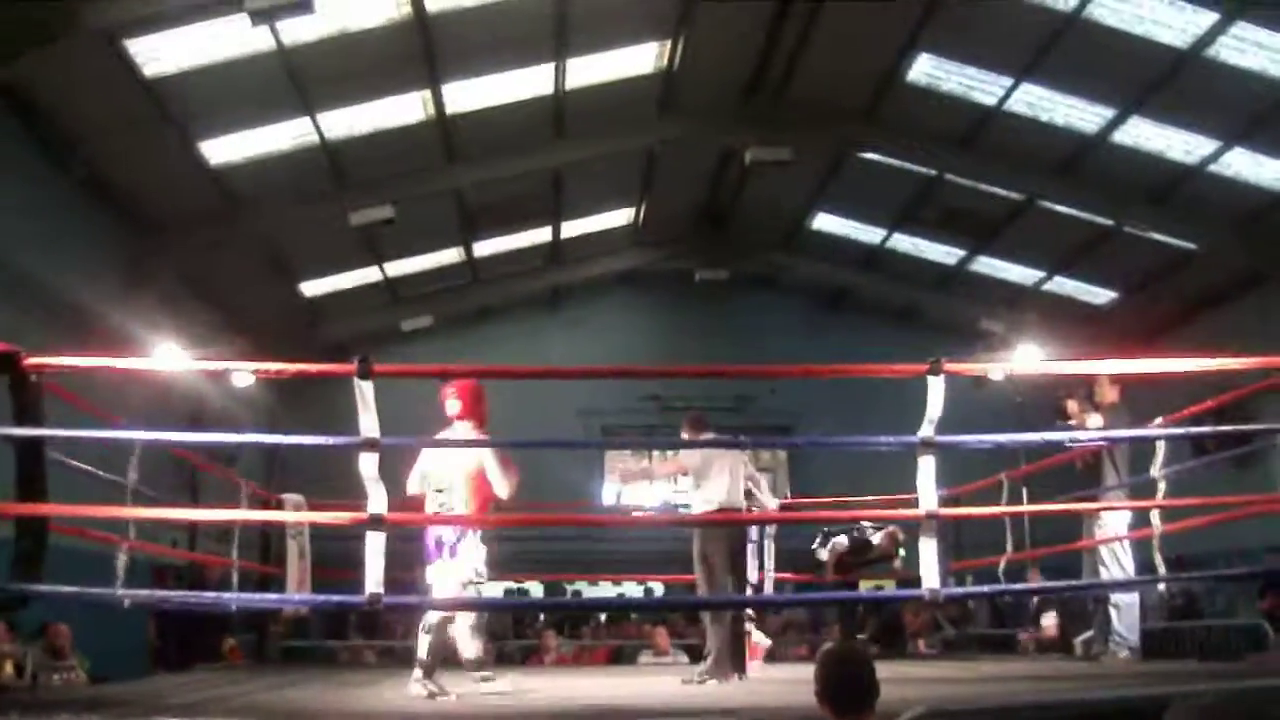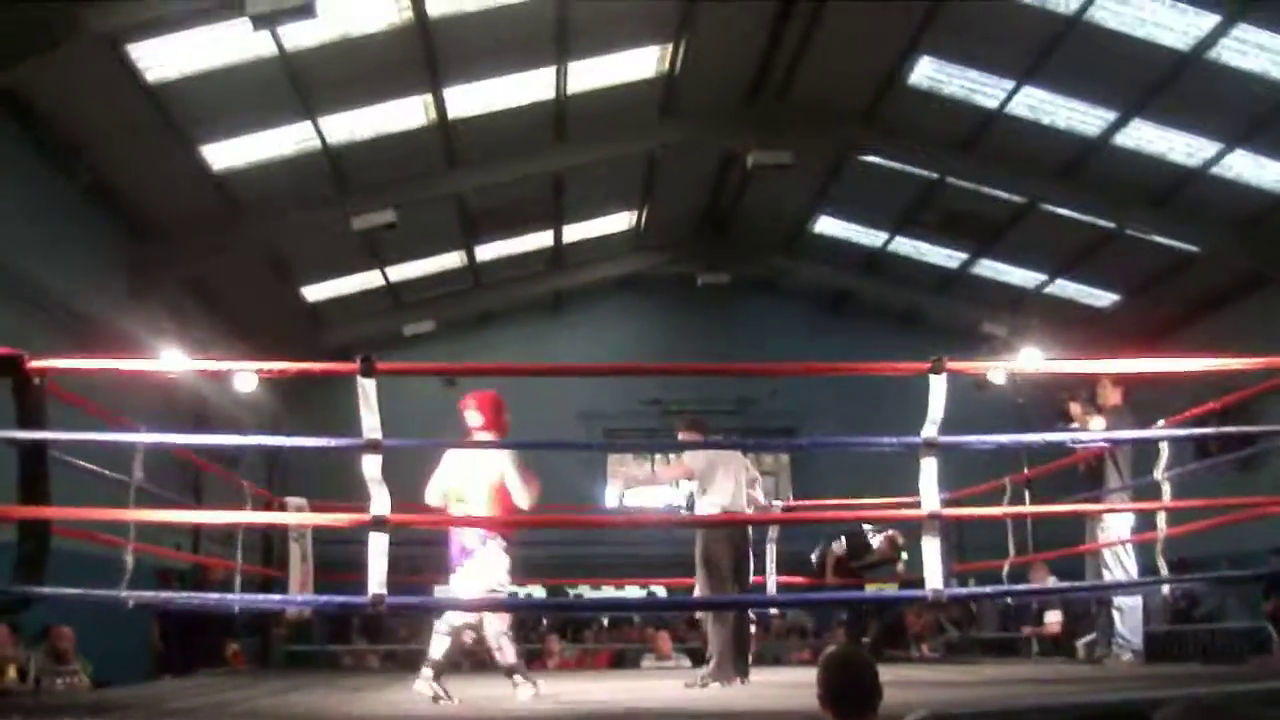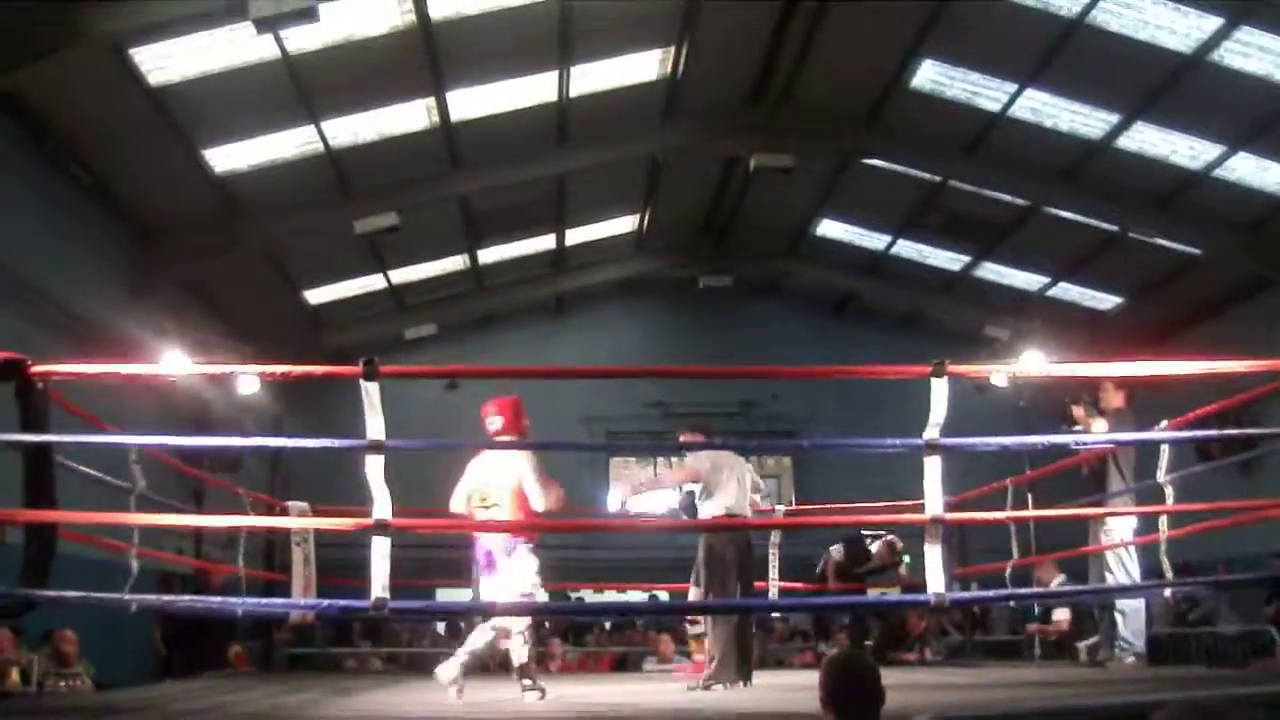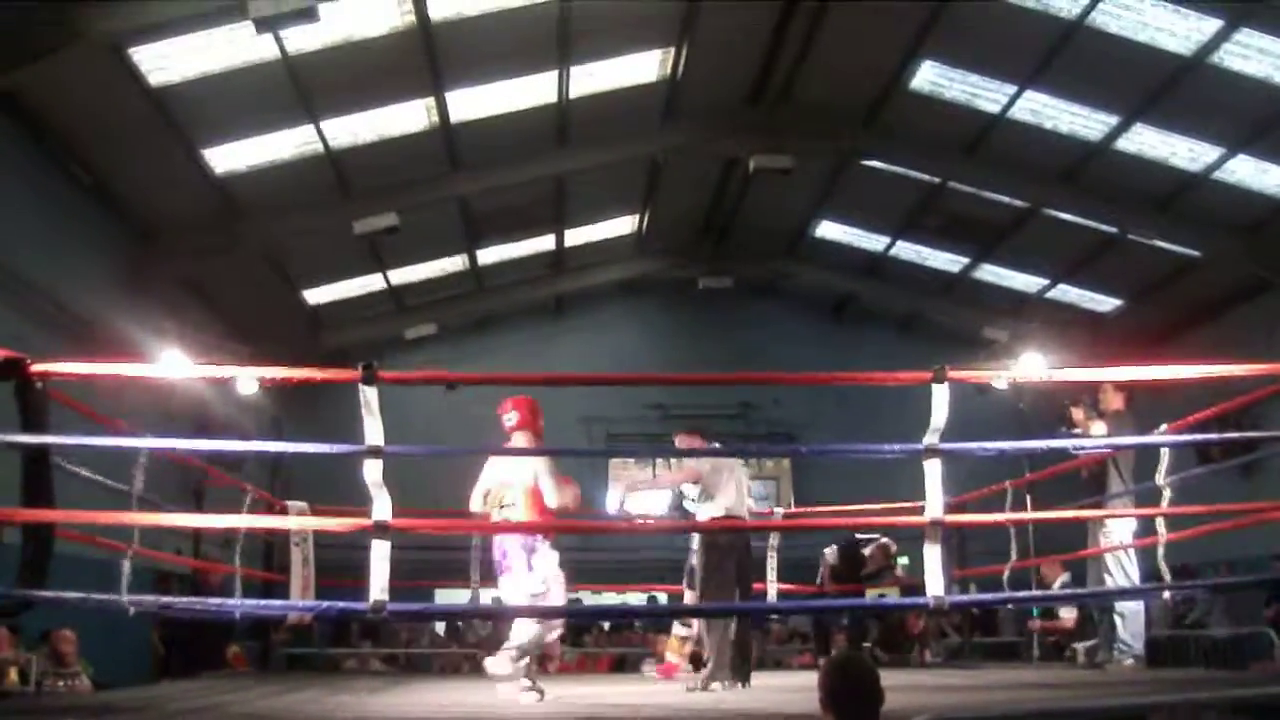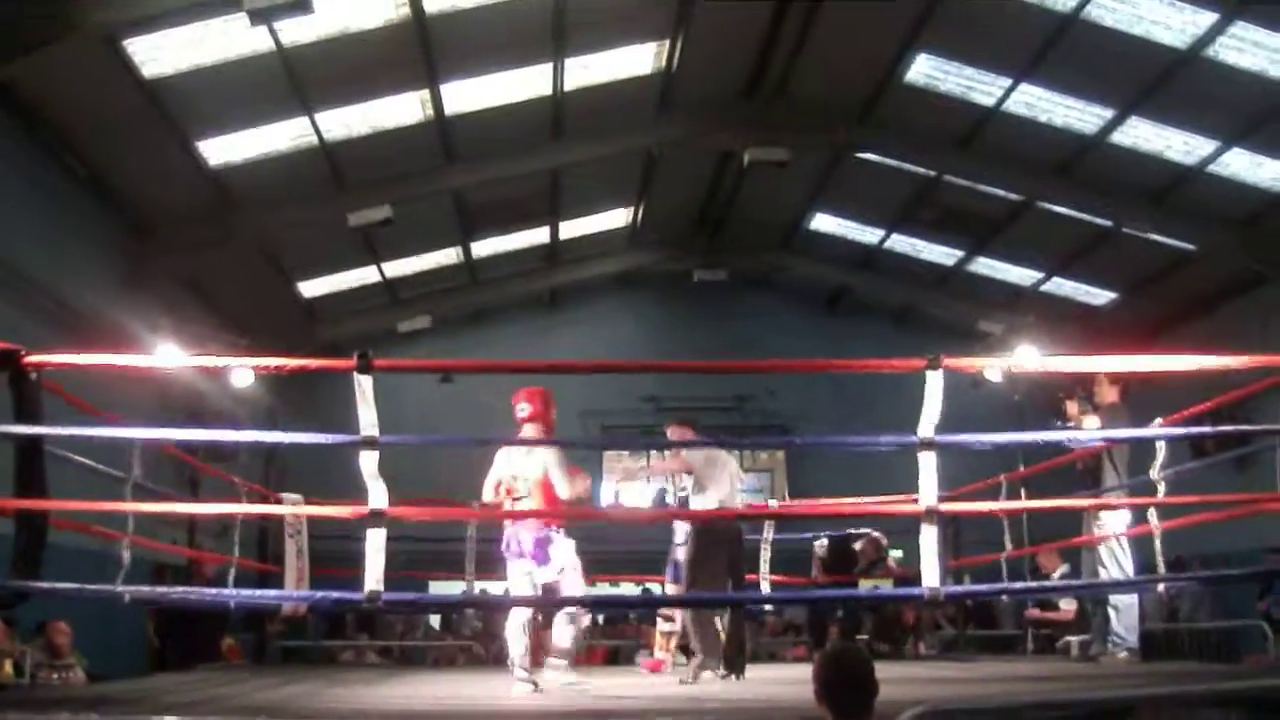
dt=0.1s
person 1, frame 1
left shoulder: (435, 443)
right shoulder: (481, 443)
left elbow: (413, 487)
right elbow: (503, 490)
right wrist: (511, 472)
left hip: (437, 528)
right hip: (464, 530)
left knee: (465, 602)
right knee: (446, 602)
left ankle: (477, 668)
right ankle: (422, 673)
person 1, frame 2
left shoulder: (455, 454)
right shoulder: (502, 454)
left elbow: (432, 497)
right elbow: (523, 501)
right wrist: (532, 485)
left hip: (460, 536)
right hip: (486, 538)
left knee: (495, 610)
right knee: (466, 610)
left ankle: (517, 675)
right ankle: (431, 672)
person 1, frame 3
left shoulder: (478, 461)
right shoulder: (522, 457)
left elbow: (456, 505)
right elbow: (539, 504)
right wrist: (554, 493)
left hip: (484, 542)
right hip: (512, 543)
left knee: (516, 612)
right knee: (511, 616)
left ankle: (526, 681)
right ankle: (457, 664)
person 1, frame 4
left shoulder: (494, 460)
right shoulder: (535, 456)
left elbow: (476, 505)
right elbow: (553, 500)
right wrist: (571, 491)
left hip: (502, 541)
right hip: (530, 541)
left knee: (526, 612)
right knee: (552, 610)
left ankle: (526, 680)
right ankle: (507, 658)
person 1, frame 5
left shoulder: (504, 452)
right shoulder: (547, 449)
left elbow: (488, 495)
right elbow: (565, 492)
right wrist: (581, 481)
left hip: (512, 533)
right hip: (543, 533)
left knee: (521, 606)
right knee: (573, 598)
left ankle: (521, 674)
right ankle: (559, 659)
person 2, frame 1
left shoulder: (1117, 412)
right shoulder: (1100, 416)
left elbow: (1091, 423)
left wrist: (1076, 414)
right wrist: (1079, 418)
left hip: (1111, 503)
right hip: (1097, 503)
left knee: (1117, 576)
right knee: (1098, 578)
left ankle: (1125, 645)
right ankle: (1103, 641)
person 2, frame 2
left shoulder: (1120, 415)
right shoulder: (1104, 420)
left elbow: (1094, 425)
right elbow: (1088, 462)
left wrist: (1079, 416)
right wrist: (1082, 420)
left hip: (1114, 506)
right hip: (1100, 506)
left knee: (1120, 579)
right knee: (1100, 581)
left ankle: (1129, 647)
right ankle: (1106, 644)
person 2, frame 3
left shoulder: (1122, 417)
right shoulder: (1107, 422)
left elbow: (1096, 427)
right elbow: (1091, 466)
left wrist: (1081, 418)
right wrist: (1084, 424)
left hip: (1117, 509)
right hip: (1103, 509)
left knee: (1123, 581)
right knee: (1102, 584)
left ankle: (1131, 650)
right ankle: (1107, 647)
person 2, frame 4
left shoulder: (1122, 419)
right shoulder: (1106, 424)
left elbow: (1095, 430)
right elbow: (1090, 468)
left wrist: (1080, 420)
right wrist: (1083, 426)
left hip: (1116, 512)
right hip: (1102, 511)
left knee: (1122, 584)
right knee: (1101, 587)
left ankle: (1130, 652)
right ankle: (1107, 649)
person 2, frame 5
left shoulder: (1116, 412)
right shoulder: (1101, 417)
left elbow: (1088, 425)
right elbow: (1085, 462)
left wrist: (1074, 415)
right wrist: (1077, 421)
left hip: (1111, 505)
right hip: (1097, 504)
left knee: (1117, 577)
right knee: (1095, 580)
left ankle: (1125, 645)
right ankle: (1101, 642)
person 3, frame 1
left shoulder: (698, 450)
right shoulder: (734, 452)
left elbow: (668, 467)
right elbow: (756, 480)
left wrist: (635, 473)
right wrist: (766, 500)
left hip: (712, 522)
right hip: (736, 522)
left knee: (714, 593)
right knee: (734, 592)
left ankle: (717, 666)
right ankle: (737, 663)
person 3, frame 2
left shoulder: (703, 453)
right shoulder: (736, 455)
left elbow: (675, 471)
right elbow: (755, 481)
left wrist: (640, 481)
right wrist: (759, 501)
left hip: (715, 526)
right hip: (739, 526)
left knee: (716, 596)
right knee: (736, 595)
left ankle: (719, 669)
right ankle: (739, 667)
person 3, frame 3
left shoulder: (706, 455)
right shoulder: (738, 460)
left elbow: (681, 476)
right elbow: (756, 487)
left wrist: (644, 485)
right wrist: (752, 500)
left hip: (719, 529)
right hip: (741, 530)
left knee: (717, 599)
right knee: (740, 599)
left ankle: (720, 670)
right ankle: (742, 671)
person 3, frame 4
left shoulder: (705, 458)
right shoulder: (734, 463)
left elbow: (681, 475)
right elbow: (746, 490)
left wrist: (642, 483)
left hip: (717, 530)
right hip: (739, 532)
left knee: (712, 601)
right knee: (738, 600)
left ankle: (717, 670)
right ankle: (740, 672)
person 3, frame 5
left shoulder: (698, 451)
right shoulder: (724, 456)
left elbow: (675, 466)
left wrist: (638, 472)
left hip: (711, 523)
right hip: (732, 524)
left knee: (698, 592)
right knee: (734, 593)
left ankle: (706, 657)
right ankle: (735, 664)
